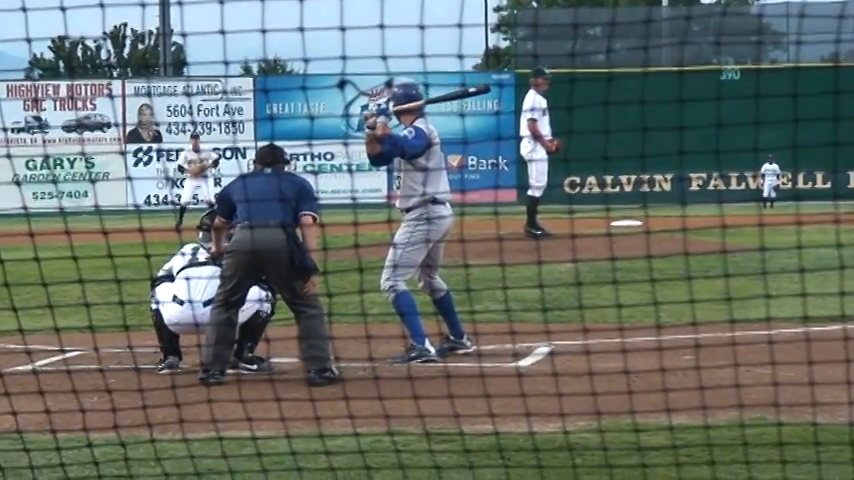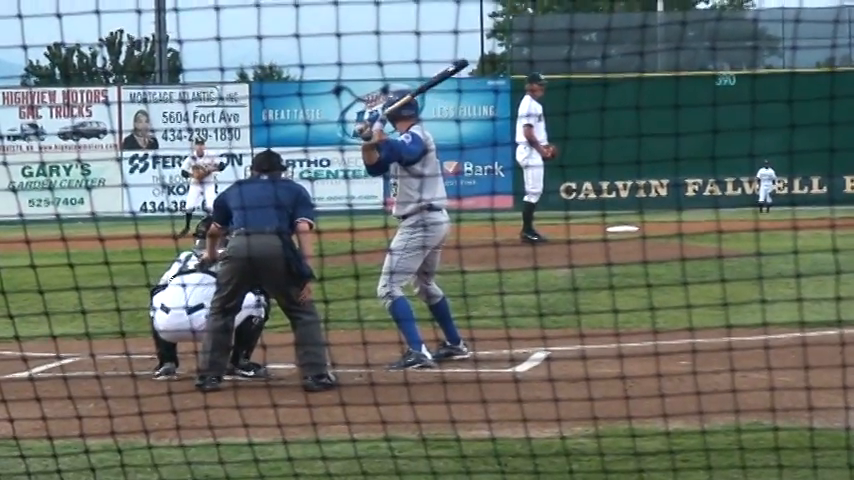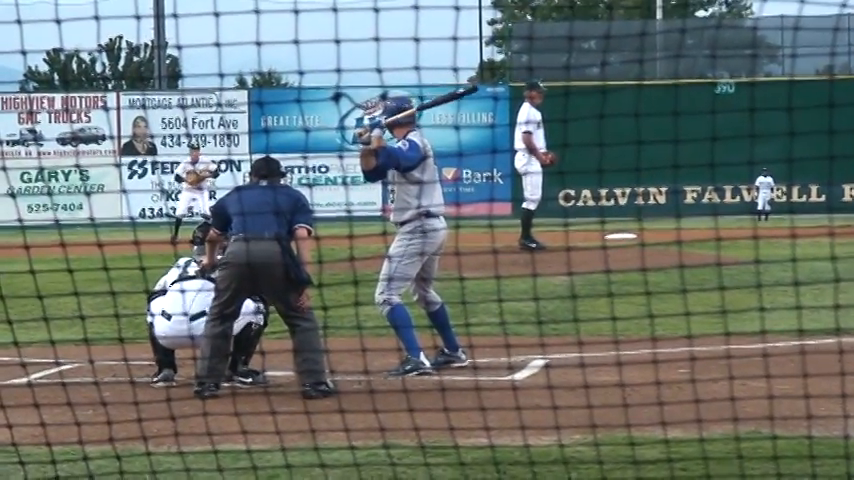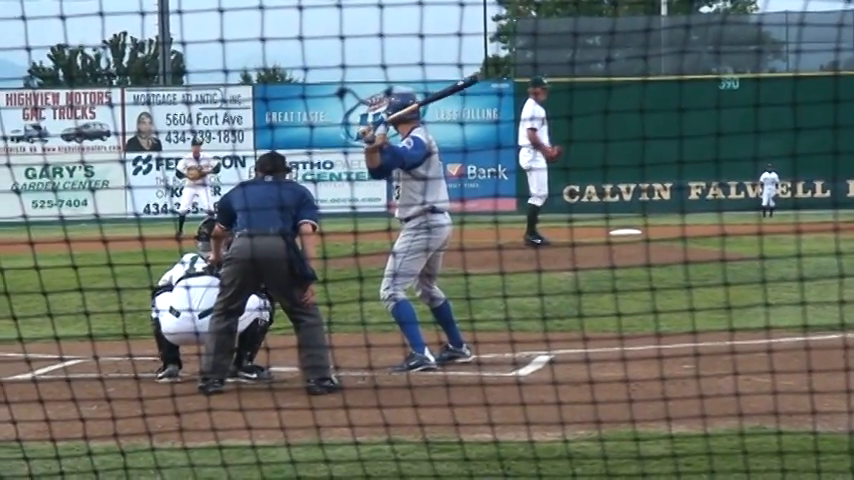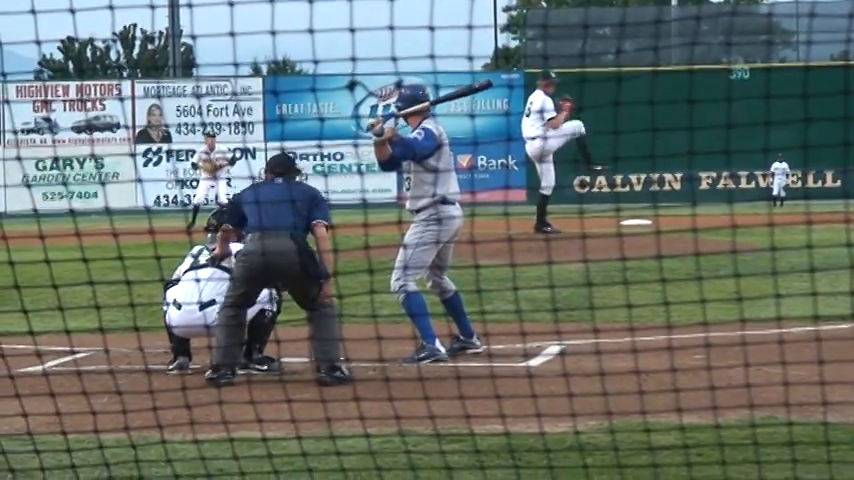
dt=0.4s
person 1, frame 1
left shoulder: (420, 130)
right shoulder: (410, 134)
left elbow: (399, 148)
right elbow: (377, 157)
left wrist: (382, 124)
right wrist: (372, 131)
left hip: (423, 217)
right hip: (436, 214)
left knee: (392, 281)
right knee: (429, 278)
left ankle: (421, 346)
right ankle: (458, 338)
person 1, frame 2
left shoulder: (416, 137)
right shoulder: (407, 140)
left elbow: (396, 152)
right elbow: (375, 167)
left wrist: (377, 130)
right wrist: (367, 140)
left hip: (420, 222)
right hip: (433, 220)
left knee: (388, 287)
right knee: (425, 283)
left ankle: (418, 351)
right ankle: (455, 344)
person 1, frame 3
left shoulder: (413, 143)
right shoulder: (404, 147)
left elbow: (390, 159)
right elbow: (371, 172)
left wrist: (376, 136)
right wrist: (366, 145)
left hip: (417, 229)
right hip: (430, 227)
left knee: (386, 294)
right knee: (424, 291)
left ankle: (416, 359)
right ankle: (453, 351)
person 1, frame 4
left shoulder: (418, 139)
right shoulder: (410, 142)
left elbow: (397, 159)
right elbow: (378, 170)
left wrist: (381, 137)
right wrist: (371, 143)
left hip: (422, 225)
right hip: (435, 223)
left knee: (391, 290)
right knee: (427, 286)
left ankle: (420, 354)
right ankle: (458, 347)
person 1, frame 5
left shoulder: (428, 130)
right shoulder: (422, 133)
left elbow: (410, 150)
right elbow: (388, 162)
left wrist: (391, 133)
right wrist: (379, 136)
left hip: (433, 217)
right hip: (445, 215)
left knee: (402, 281)
right knee: (437, 278)
left ankle: (431, 346)
right ankle: (468, 338)
person 2, frame 1
left shoulder: (237, 184)
right shoulder: (298, 183)
left elbow: (219, 224)
right elbow: (307, 223)
left wrist: (218, 248)
right wrist: (310, 267)
left hip: (242, 241)
right hip: (280, 241)
left knee: (224, 304)
right knee: (307, 305)
left ankle: (212, 369)
right ankle: (319, 369)
person 2, frame 2
left shoulder: (233, 191)
right shoulder: (294, 190)
left elbow: (214, 231)
right elbow: (303, 230)
left wrist: (210, 253)
right wrist: (306, 274)
left hip: (238, 248)
right hip: (276, 248)
left knee: (220, 311)
right knee: (303, 311)
left ankle: (209, 376)
right ankle: (316, 375)
person 2, frame 3
left shoulder: (232, 197)
right shoulder: (293, 196)
left elbow: (213, 237)
right elbow: (302, 236)
left wrist: (210, 259)
right wrist: (304, 281)
left hip: (237, 253)
right hip: (275, 253)
left knee: (219, 317)
right knee: (302, 317)
left ankle: (207, 382)
right ankle: (314, 382)
person 2, frame 4
left shoulder: (238, 191)
right shoulder: (298, 191)
left elbow: (218, 233)
right elbow: (307, 232)
left wrist: (216, 255)
right wrist: (308, 276)
left hip: (241, 249)
right hip: (280, 249)
left knee: (223, 313)
right knee: (306, 313)
left ankle: (211, 378)
right ankle: (319, 378)
person 2, frame 5
left shoulder: (249, 192)
right shoulder: (309, 192)
left elbow: (226, 231)
right elbow: (322, 235)
left wrist: (221, 252)
right wrist: (327, 277)
left hip: (254, 250)
right hip: (292, 251)
left knee: (232, 309)
right knee: (322, 307)
left ankle: (222, 368)
right ankle: (329, 367)
person 3, frame 1
left shoulder: (539, 98)
right shoulder: (533, 98)
right elbow: (532, 126)
left wrist: (548, 141)
right wrist: (546, 145)
left hip: (538, 146)
right hip: (535, 146)
left knee: (539, 185)
right knee: (537, 185)
left ankle: (532, 223)
right ankle: (530, 225)
person 3, frame 2
left shoulder: (534, 104)
right shoulder: (529, 104)
right elbow: (527, 132)
left wrist: (544, 146)
right wrist: (542, 151)
left hip: (533, 151)
right hip: (531, 151)
left knee: (534, 191)
right knee: (534, 191)
left ankle: (528, 229)
right ankle: (526, 231)
person 3, frame 3
left shoulder: (532, 111)
right shoulder: (528, 111)
right elbow: (527, 139)
left wrist: (543, 154)
right wrist: (540, 157)
left hip: (531, 158)
right hip: (529, 158)
left knee: (532, 198)
right knee: (532, 198)
left ankle: (526, 237)
right ankle: (525, 238)
person 3, frame 4
left shoulder: (533, 107)
right shoulder: (534, 108)
right elbow: (531, 136)
left wrist: (548, 147)
right wrist: (547, 150)
left hip: (531, 154)
right hip: (533, 154)
left knee: (537, 195)
right knee: (540, 194)
left ankle: (531, 233)
right ankle: (531, 234)
person 3, frame 5
left shoulder: (533, 98)
right shoulder: (544, 99)
right elbow: (554, 124)
left wrist: (561, 108)
right wrist: (566, 111)
left hip: (533, 147)
right hip: (543, 143)
left knee: (547, 185)
right knee: (577, 126)
left ankle: (541, 223)
right ankle: (589, 163)
person 4, frame 1
left shoulder: (186, 250)
left elbow: (159, 279)
left hip: (175, 319)
left knee: (158, 291)
right knee: (265, 295)
left ankle: (170, 357)
right ankle: (243, 357)
person 4, frame 2
left shoulder: (182, 258)
left elbow: (161, 287)
left hip: (165, 326)
right hip: (204, 324)
left knee: (158, 297)
right knee: (258, 300)
left ankle: (166, 363)
right ankle: (239, 363)
person 4, frame 3
left shoulder: (180, 264)
left elbow: (157, 291)
left hip: (166, 333)
right hip: (206, 331)
left knee: (155, 303)
right knee: (257, 307)
left ankle: (165, 370)
right ankle: (237, 370)
person 4, frame 4
left shoulder: (185, 260)
left elbow: (161, 287)
left hip: (172, 330)
left knee: (160, 299)
right knee: (263, 304)
left ankle: (169, 365)
right ankle: (242, 366)
person 4, frame 5
left shoulder: (194, 252)
right shoulder: (240, 250)
left elbow: (175, 281)
left hip: (179, 322)
right hip: (217, 317)
left knee: (172, 291)
right knee: (270, 295)
left ankle: (180, 357)
right ankle: (252, 358)
